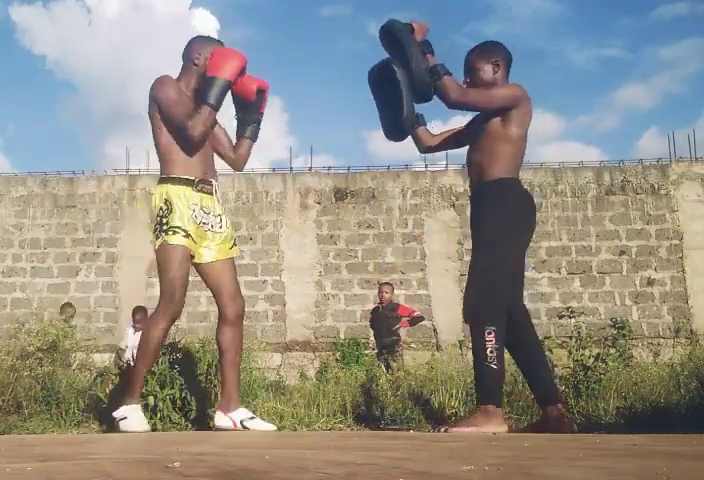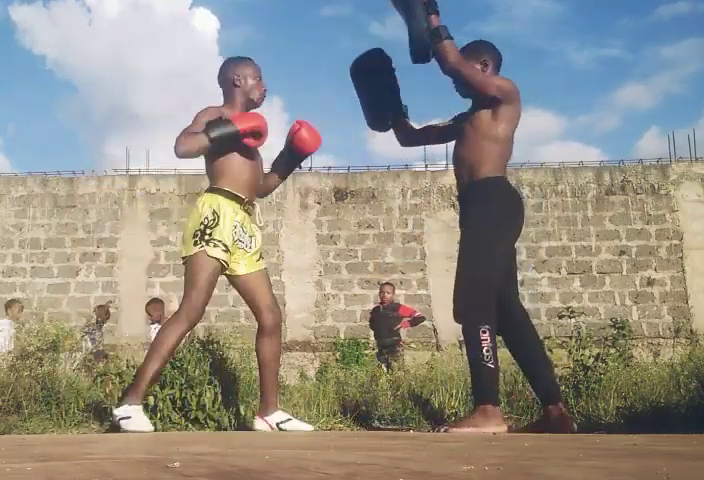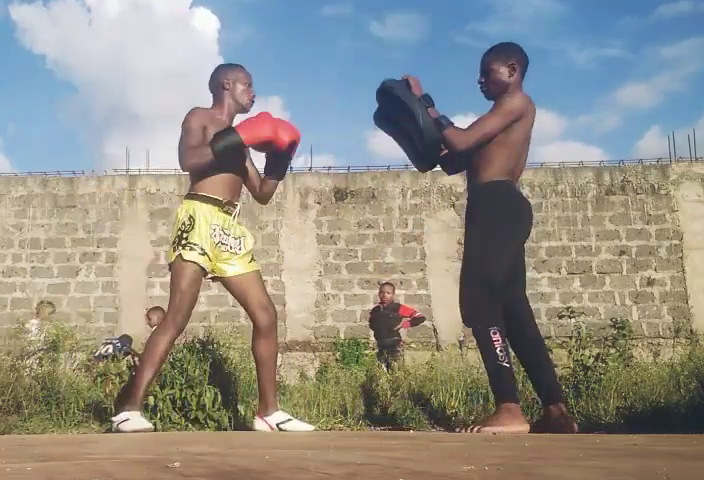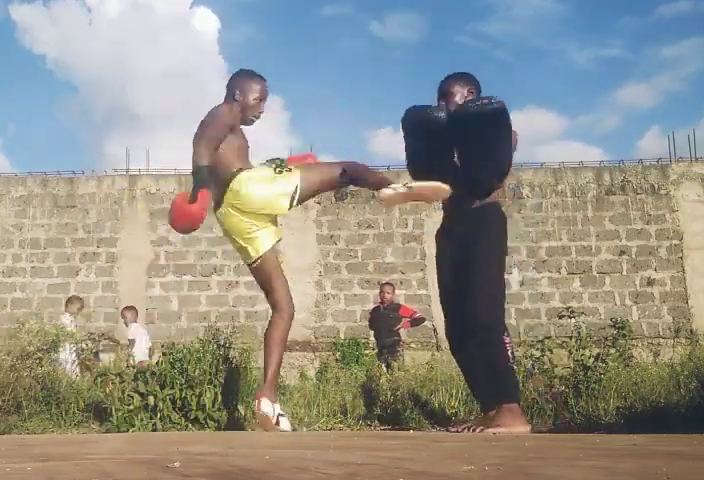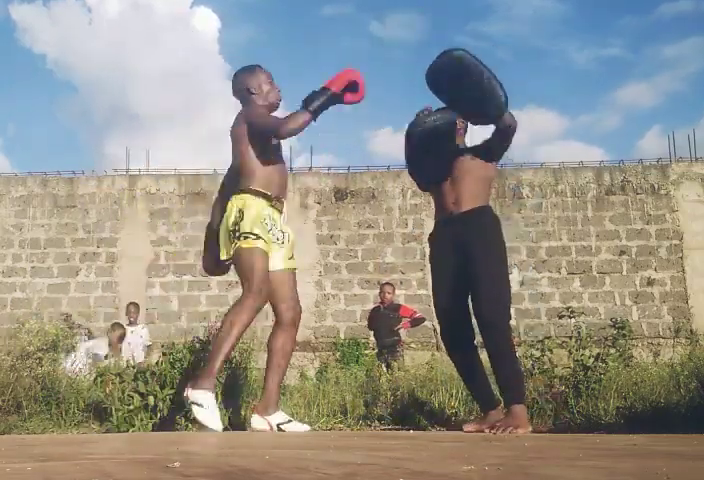
dt=0.4s
person 1, frame 1
left shoulder: (515, 96)
right shoulder: (480, 122)
left elbow: (454, 97)
right elbow: (428, 143)
left wrist: (424, 49)
left hip: (505, 204)
right hip: (492, 209)
left knee: (483, 304)
right knee: (506, 310)
left ankle: (491, 409)
right ankle: (553, 411)
person 1, frame 2
left shoulder: (505, 92)
right shoulder: (465, 121)
left elbow: (453, 64)
right elbow: (409, 137)
left hip: (492, 201)
right hip: (482, 206)
left knee: (473, 299)
right knee: (504, 305)
left ankle: (489, 410)
right ankle: (554, 409)
person 1, frame 3
left shoulder: (516, 102)
right shoulder: (500, 119)
left elbow: (460, 142)
right elbow: (455, 159)
left wrist: (423, 101)
left hip: (496, 206)
right hip: (500, 210)
left knee: (480, 303)
right knee: (513, 310)
left ankle: (510, 410)
right ankle: (555, 410)
person 1, frame 4
left shoulder: (501, 132)
left elbow: (489, 181)
right elbow: (427, 181)
right wrist: (429, 153)
left hip: (484, 223)
right hip: (451, 231)
left knee: (486, 312)
right knee: (458, 328)
left ankle: (512, 411)
right ankle: (492, 409)
person 1, frame 5
left shoulder: (483, 153)
right shoulder: (430, 167)
left elbow: (507, 127)
right elbow: (423, 173)
right wrist: (431, 147)
left hip: (480, 229)
right hip: (444, 237)
left knee: (492, 316)
right knee: (453, 329)
left ankle: (517, 411)
right ankle: (490, 409)
person 2, frame 1
left shoulder: (203, 106)
right shoulder: (165, 87)
left elbow: (237, 159)
right elbow: (193, 134)
left wrist: (251, 112)
right wrist: (219, 85)
left hip: (209, 208)
right hip: (178, 202)
left knee: (233, 308)
right knee: (171, 305)
left ankle: (230, 407)
right ankle: (130, 400)
person 2, frame 2
left shoulder: (244, 121)
right shoulder: (216, 115)
left elbow: (261, 188)
right elbow: (182, 147)
left wrist: (293, 156)
right wrist: (229, 130)
left hip: (243, 225)
right hip: (216, 217)
left knee: (271, 317)
right knee: (190, 312)
left ankle: (269, 411)
right ankle: (131, 403)
person 2, frame 3
left shoulder: (237, 143)
right shoulder: (199, 117)
left elbow: (263, 194)
right elbow: (188, 160)
left wrist: (280, 155)
right wrist: (237, 137)
left hip: (231, 229)
right hip: (200, 220)
left knee: (266, 317)
right knee: (176, 318)
left ankle: (268, 411)
right ankle: (130, 408)
person 2, frame 4
left shoulder: (228, 134)
right shoulder: (222, 114)
right elbow: (203, 139)
left wrist: (285, 168)
right wrist: (201, 182)
left hip: (236, 215)
right hip: (252, 188)
left knee: (283, 308)
right knee: (347, 168)
left ankle: (268, 398)
right ankle: (392, 189)
person 2, frame 5
left shoulder: (260, 127)
right shoulder: (251, 114)
left elbow: (225, 187)
right elbow: (285, 128)
left wrist: (212, 237)
right wrist: (323, 98)
left hip: (271, 223)
right hip: (250, 213)
left knee: (290, 316)
right knee: (255, 295)
left ankle: (267, 410)
right ankle: (202, 385)
